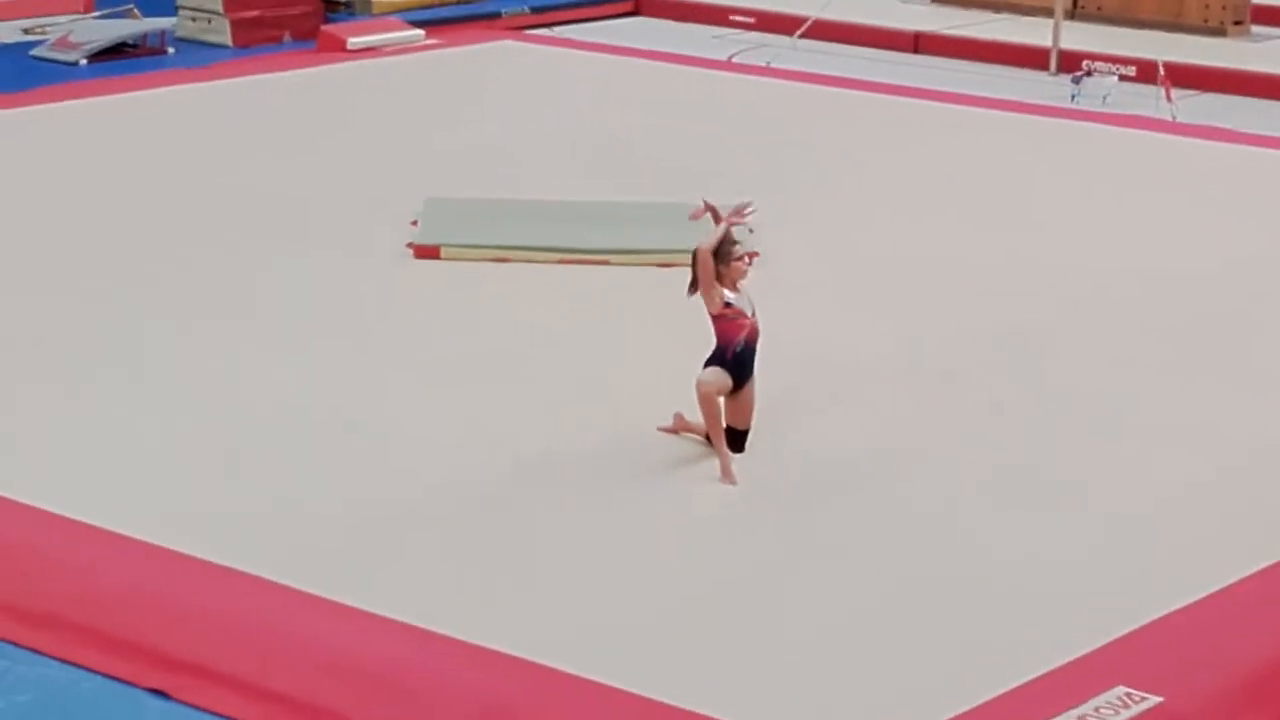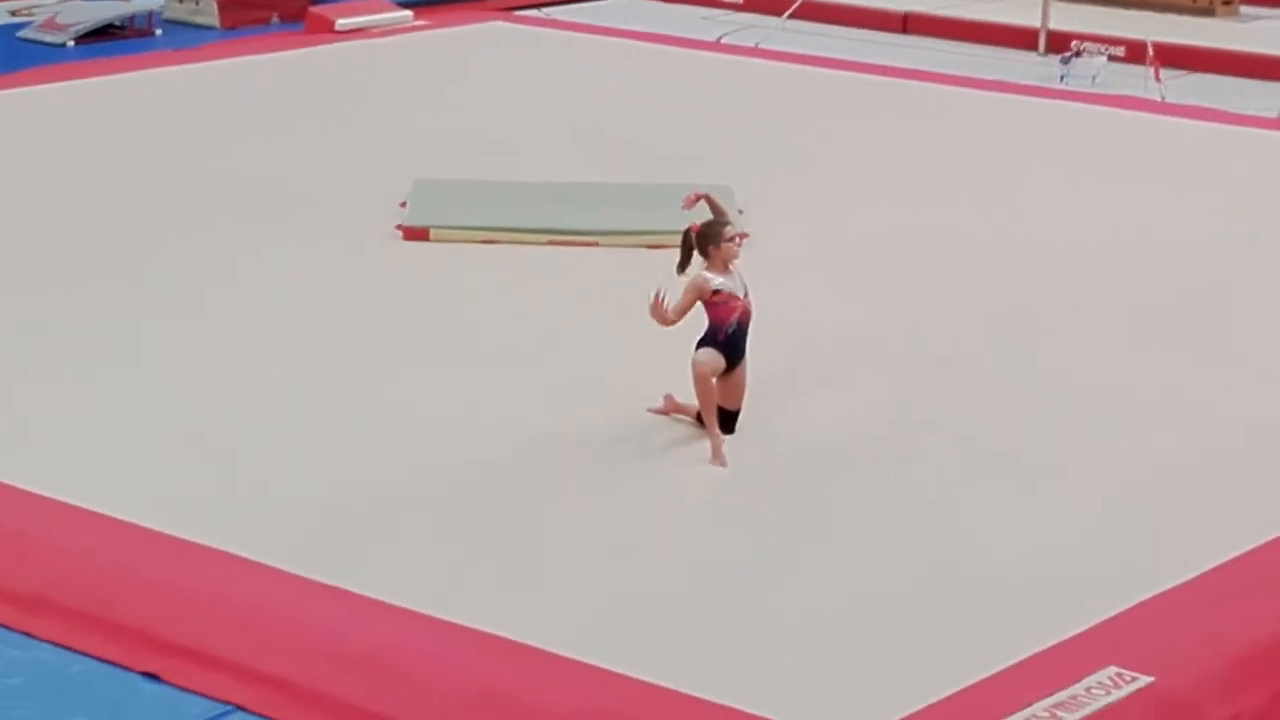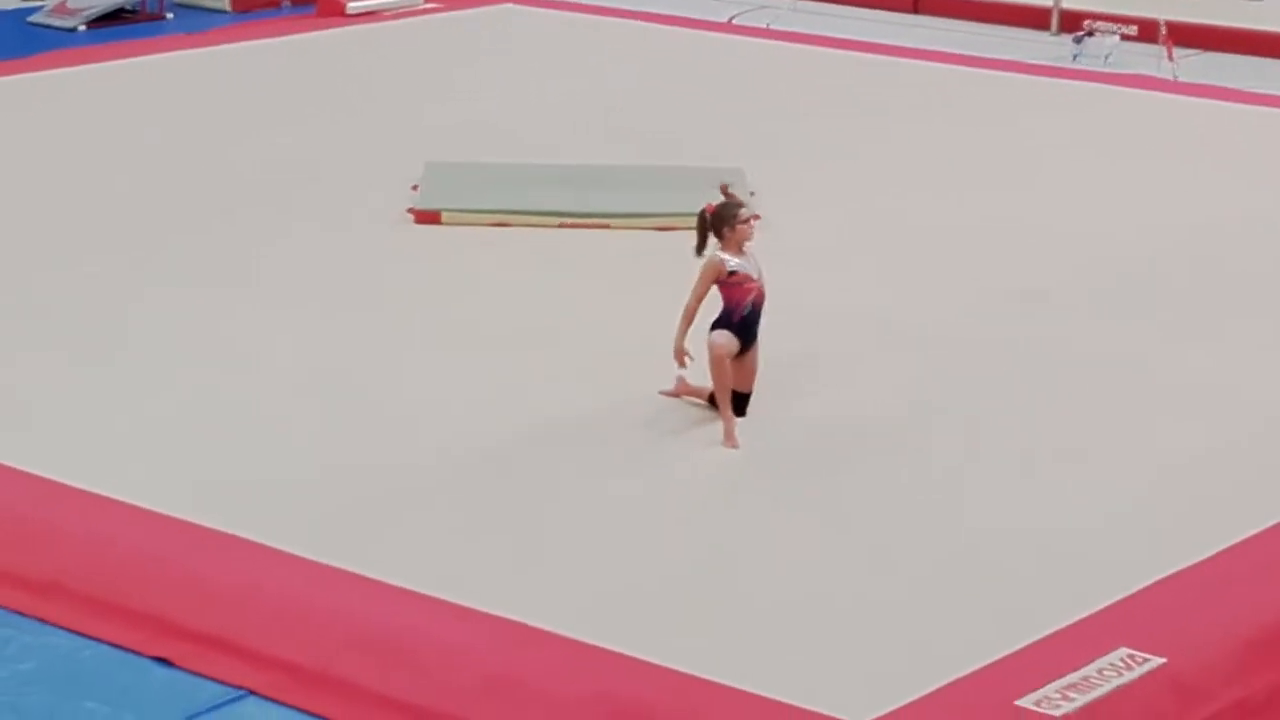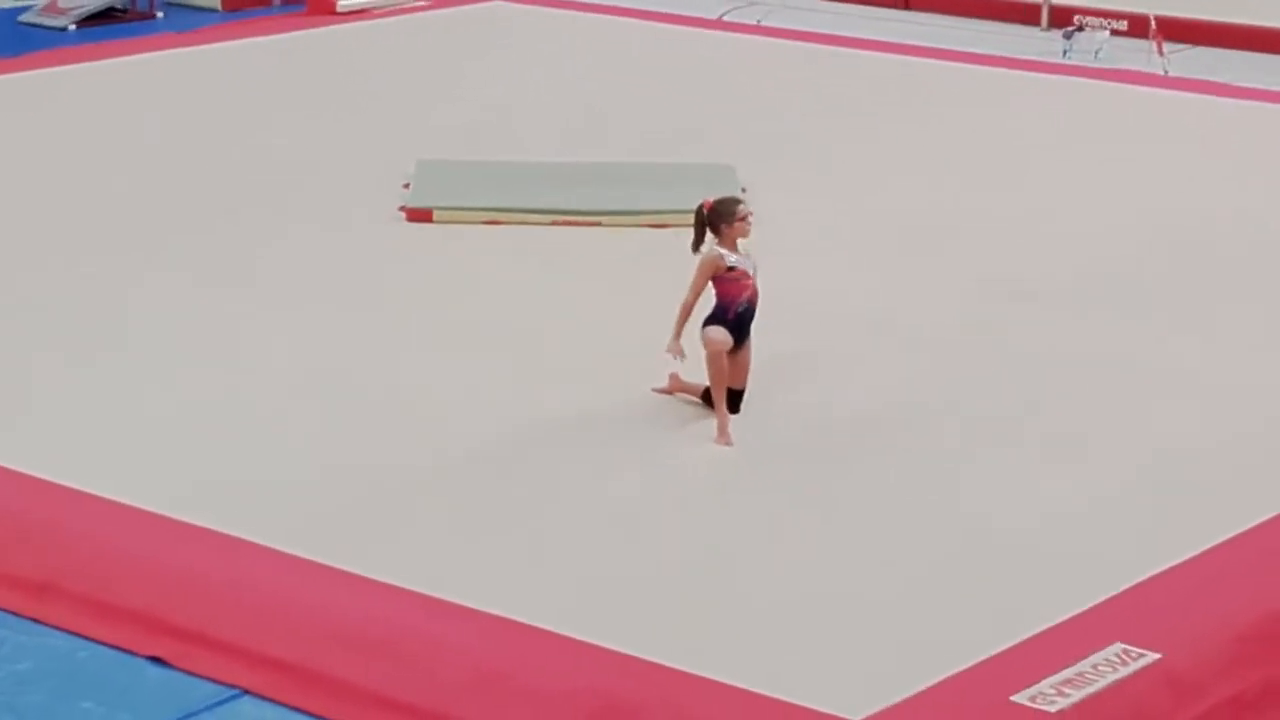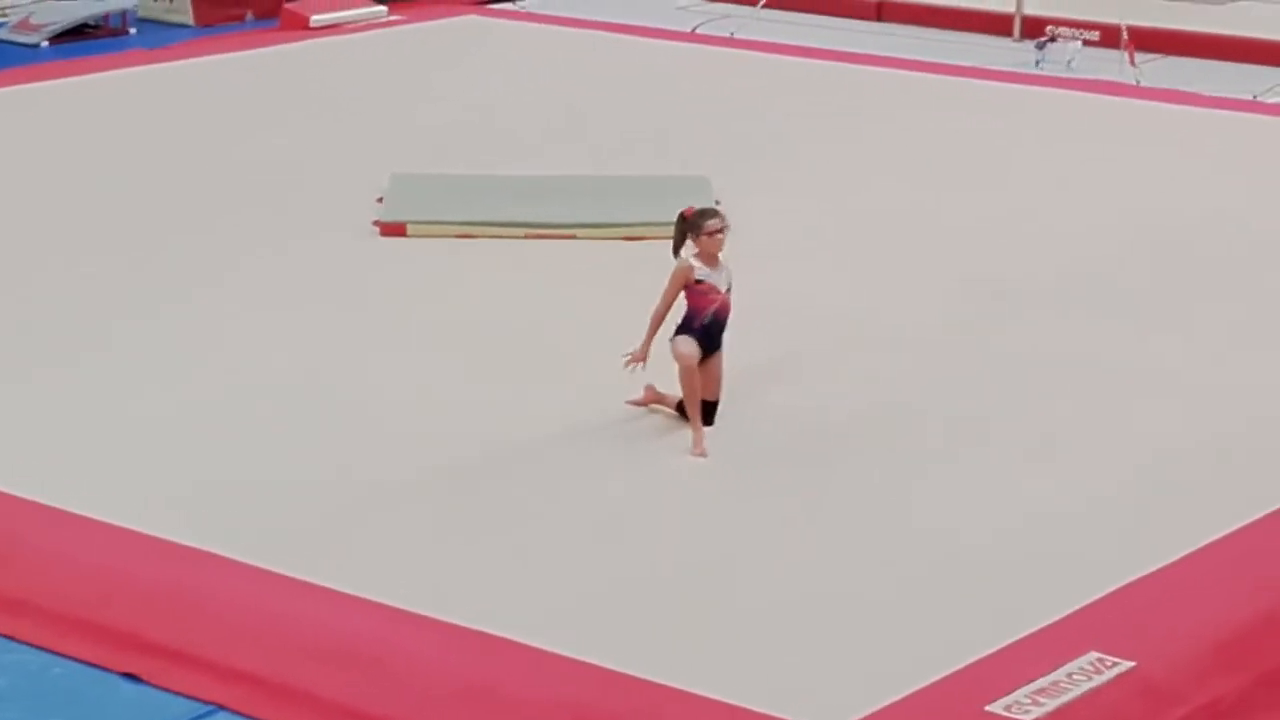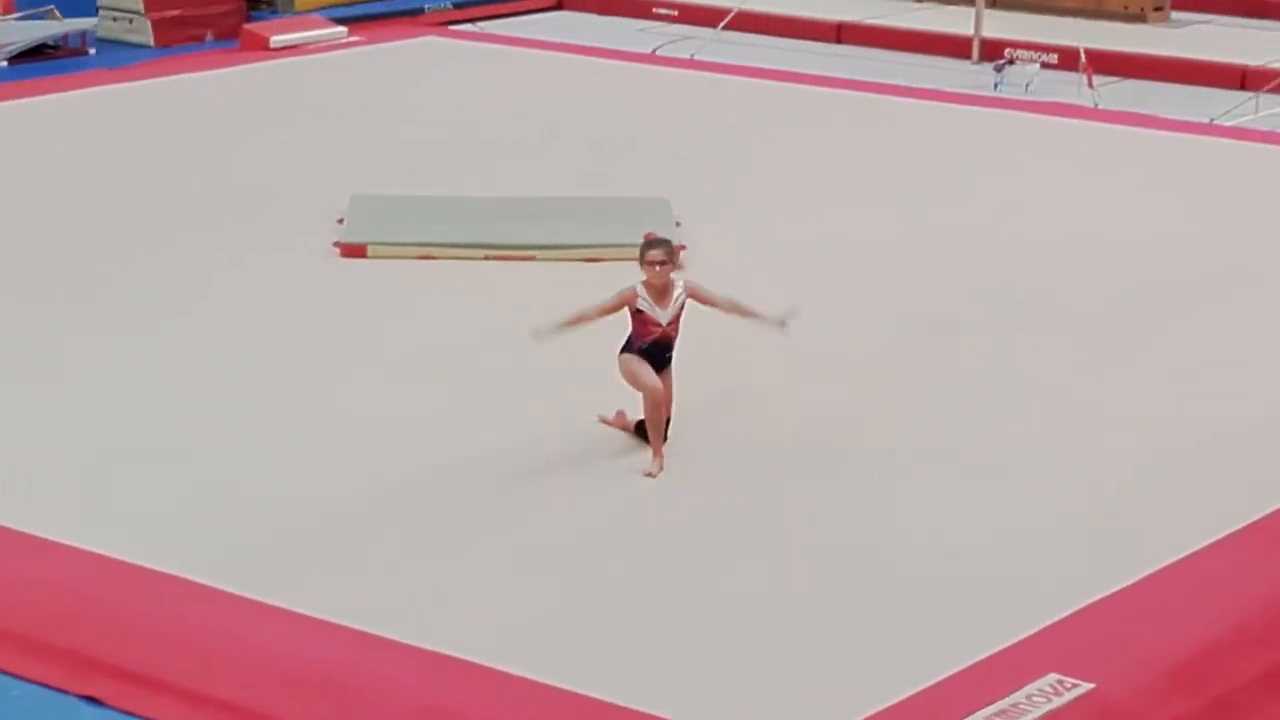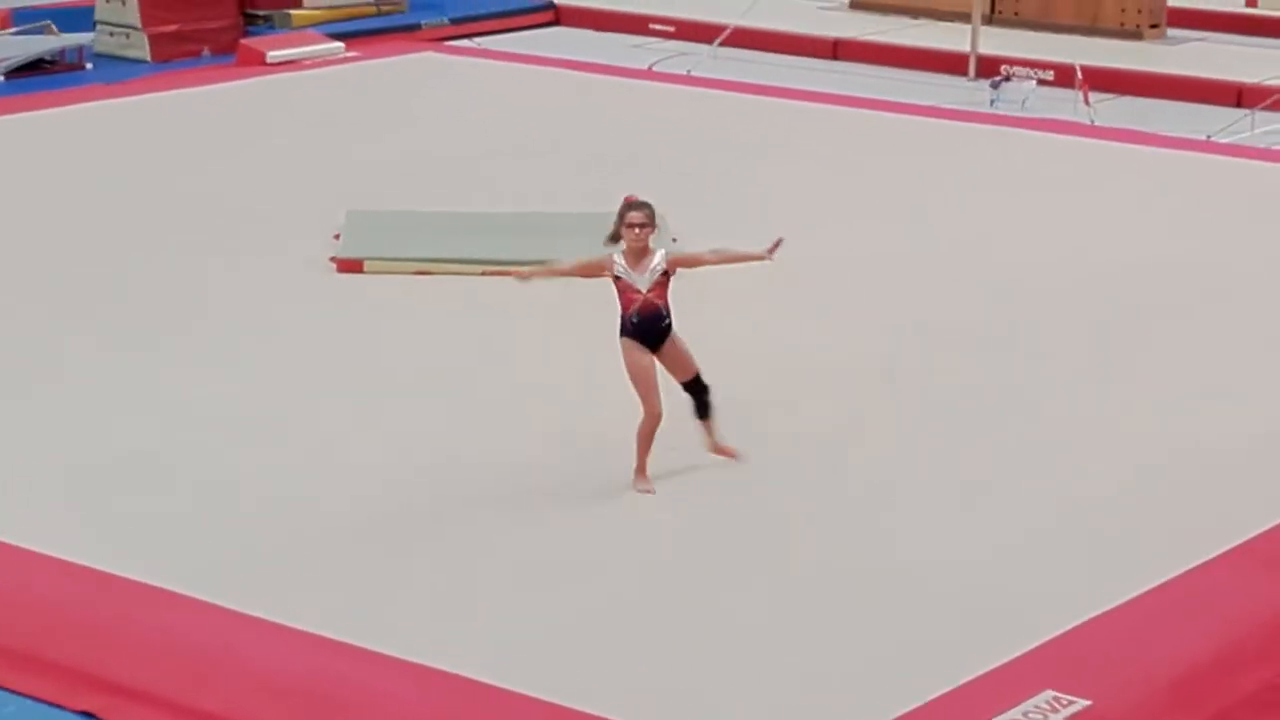
dt=0.4s
person 1, frame 1
left shoulder: (738, 286)
right shoulder: (714, 293)
left elbow: (728, 238)
right elbow: (702, 253)
left wrist: (715, 212)
right wrist: (725, 223)
left hip: (745, 368)
right hip: (722, 365)
left knee: (737, 442)
right knee: (705, 385)
left ankle: (685, 424)
right ankle: (723, 456)
person 1, frame 2
left shoulder: (730, 267)
right shoulder: (702, 281)
left elbow: (724, 222)
right elbow: (673, 317)
left wrist: (706, 197)
right wrist: (658, 314)
left hip: (737, 349)
right hip: (715, 345)
left knee: (727, 422)
right knee: (701, 365)
left ankle: (676, 406)
right ankle: (715, 438)
person 1, frame 3
left shoulder: (745, 250)
right shoulder: (717, 261)
left elbow: (738, 210)
right elbow: (694, 302)
left wrist: (728, 195)
right wrist: (680, 343)
left hip: (749, 332)
right hip: (727, 328)
left knee: (739, 405)
right knee: (719, 348)
left ankle: (687, 388)
right ankle: (728, 421)
person 1, frame 4
left shoulder: (741, 253)
right shoulder: (715, 256)
right elbow: (691, 297)
right wrist: (675, 338)
left hip: (741, 328)
right hip: (720, 324)
left knee: (734, 403)
right knee: (718, 344)
left ankle: (679, 384)
right ankle: (721, 418)
person 1, frame 5
left shoulder: (723, 266)
right shoulder: (686, 267)
right elbow: (663, 307)
right wrist: (644, 346)
left hip: (714, 341)
right hip: (688, 335)
left knee: (707, 415)
right knee: (689, 360)
left ankle: (656, 396)
right ankle: (697, 433)
person 1, frame 6
left shoulder: (684, 290)
right shoulder: (635, 294)
left elbow: (723, 303)
right elbow: (595, 311)
left wrist: (765, 318)
right wrist: (556, 327)
left hip: (664, 359)
right hip: (633, 356)
left knee: (657, 431)
right knee: (656, 392)
left ankle: (622, 421)
right ankle: (658, 457)
person 1, frame 7
left shoulder: (666, 259)
right shoulder: (612, 263)
left elbow: (712, 257)
right elbow: (567, 268)
left wrist: (758, 255)
right wrist: (531, 273)
left hip: (664, 333)
right hip: (633, 338)
left knee: (698, 388)
right knee: (653, 410)
left ankle: (713, 441)
right ankle: (640, 473)
